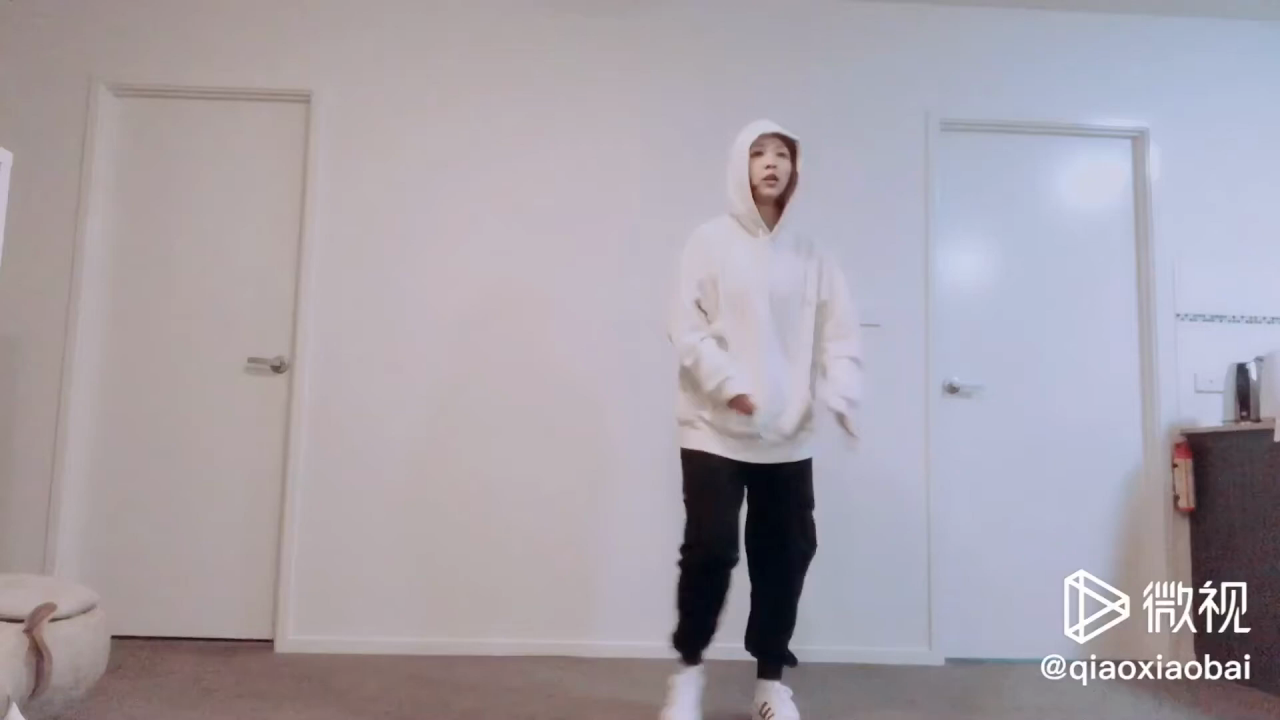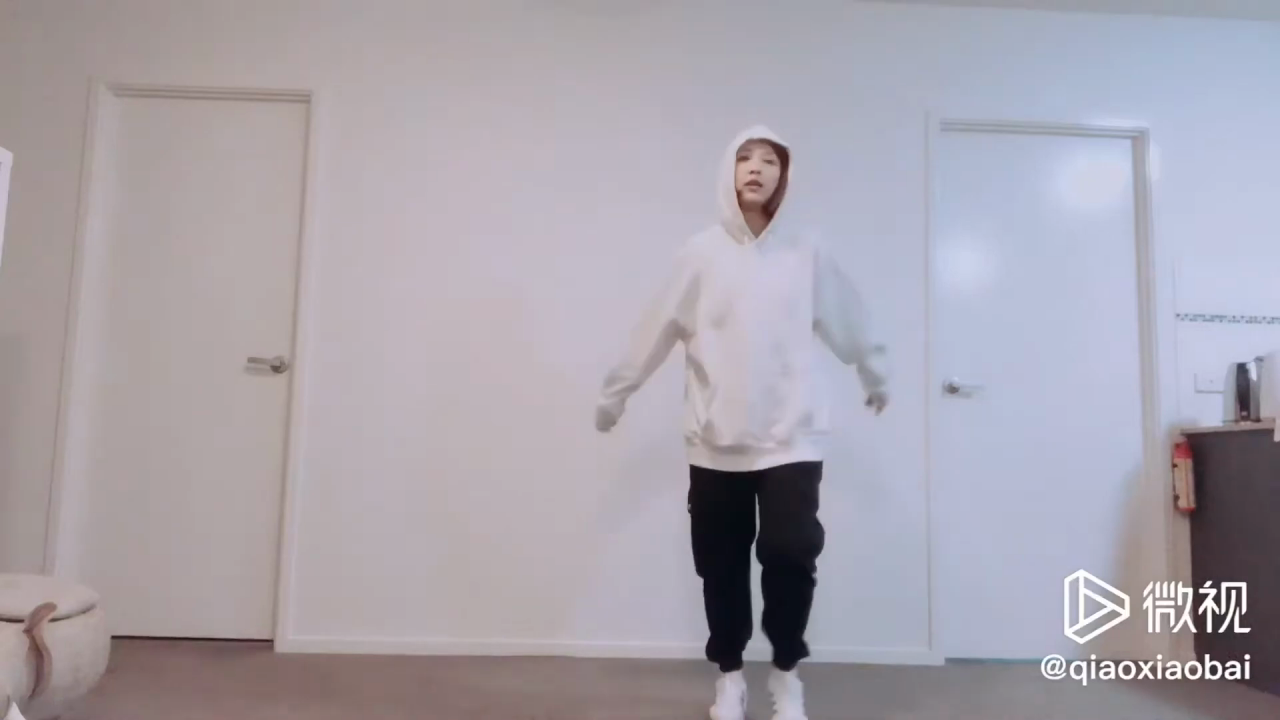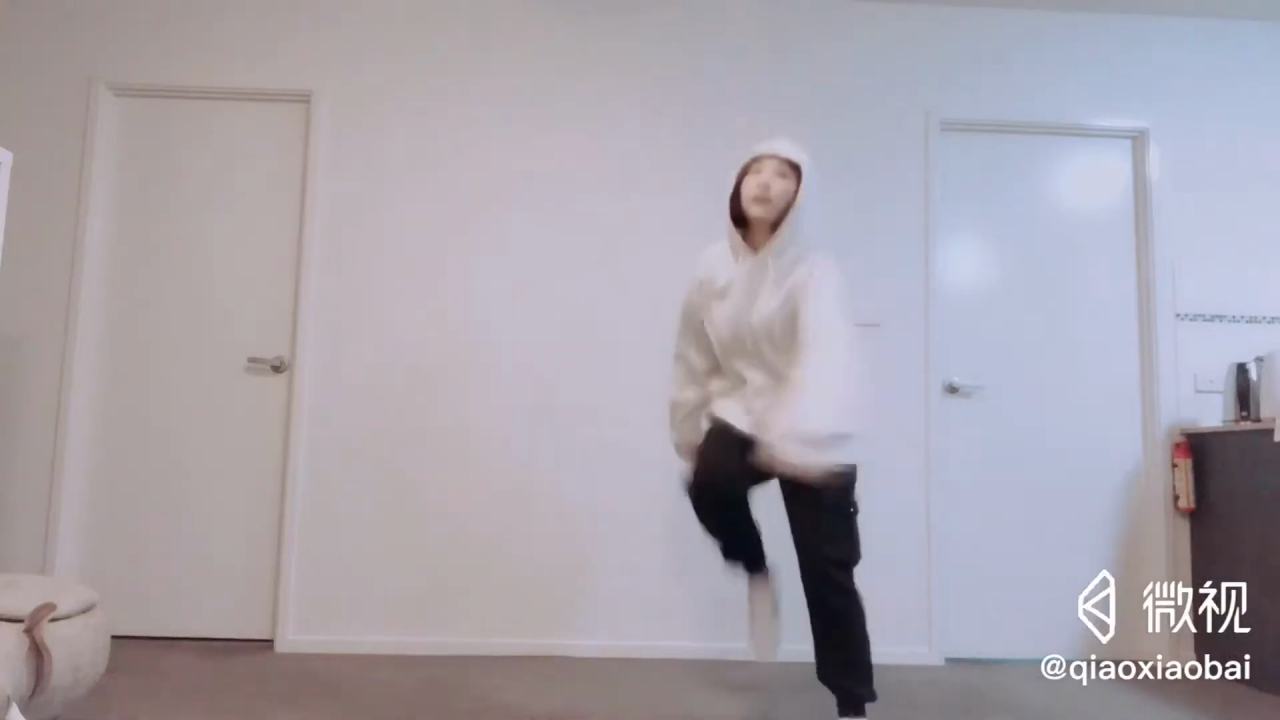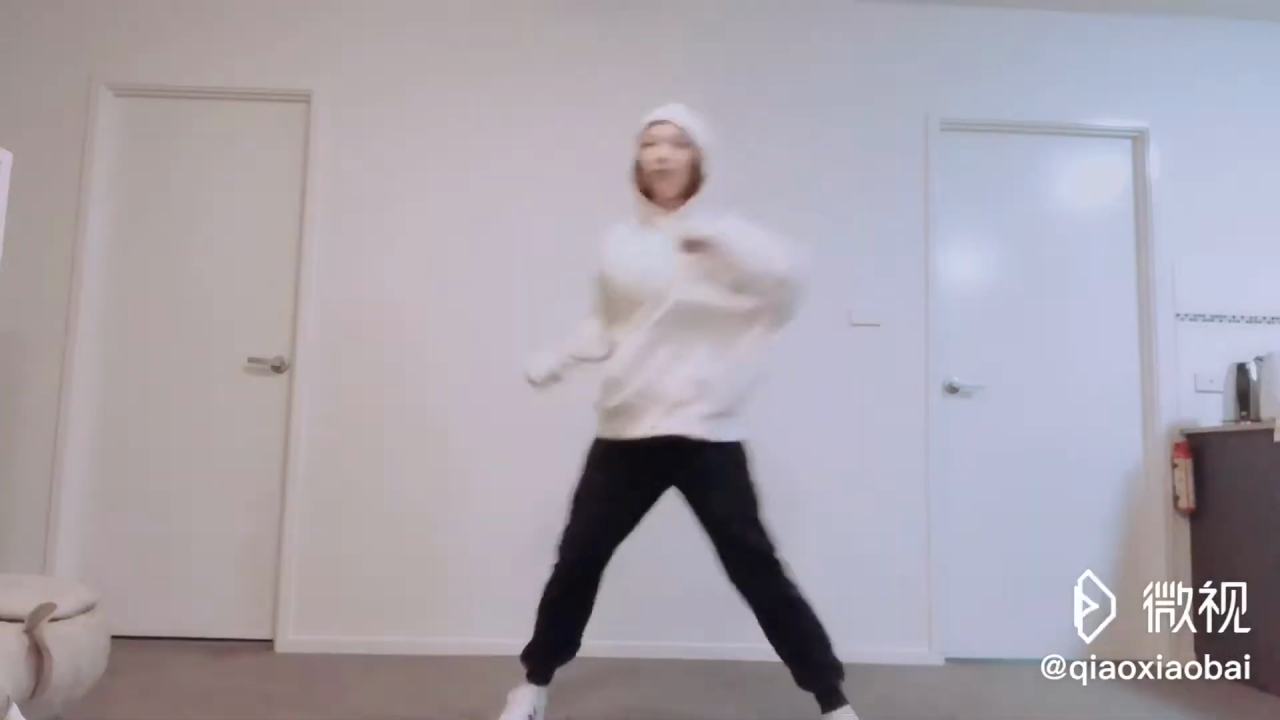
dt=0.4s
person 1, frame 1
left shoulder: (810, 255)
right shoulder: (708, 242)
left elbow: (838, 336)
right elbow: (686, 328)
left wrist: (839, 396)
right wrist: (729, 382)
left hip: (787, 438)
right hip: (715, 433)
left knee: (786, 557)
right knee: (710, 550)
right ankle: (687, 671)
person 1, frame 2
left shoulder: (808, 256)
right shoulder: (702, 255)
left elbow: (850, 325)
right elbow: (656, 333)
left wrist: (876, 378)
right wrist: (614, 396)
left hip: (790, 441)
right hip: (717, 443)
left knee: (790, 554)
right knee: (721, 564)
left ankle: (784, 667)
right ankle: (730, 672)
person 1, frame 3
left shoulder: (812, 270)
right shoulder: (713, 266)
left elbow: (829, 355)
right elbow: (695, 356)
left wrist: (811, 438)
right wrist: (683, 425)
left hip: (815, 440)
right hip: (741, 418)
left knee: (828, 577)
right knee: (711, 490)
right ankle: (757, 578)
person 1, frame 4
left shoulder: (721, 234)
right shoulder: (620, 240)
left elbow: (787, 276)
left wrist: (719, 238)
right wrist: (556, 359)
left hip: (704, 430)
right hip: (624, 429)
left knee: (755, 566)
right knee: (579, 558)
